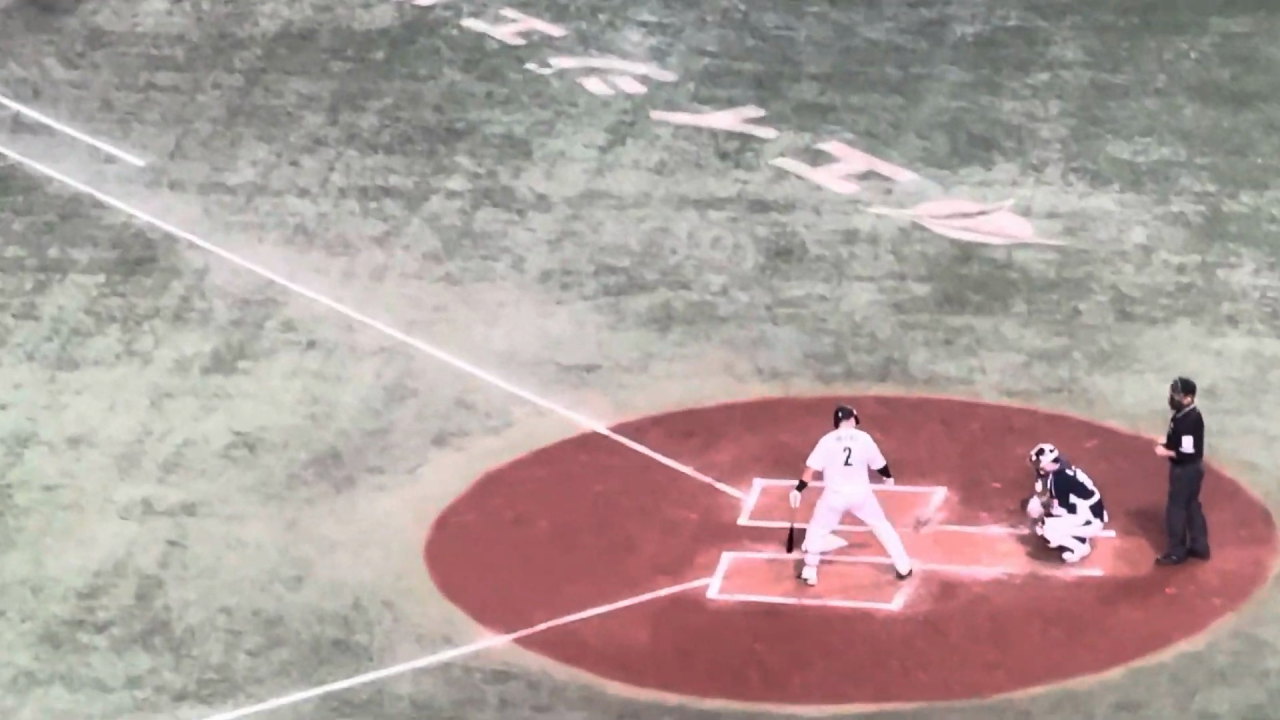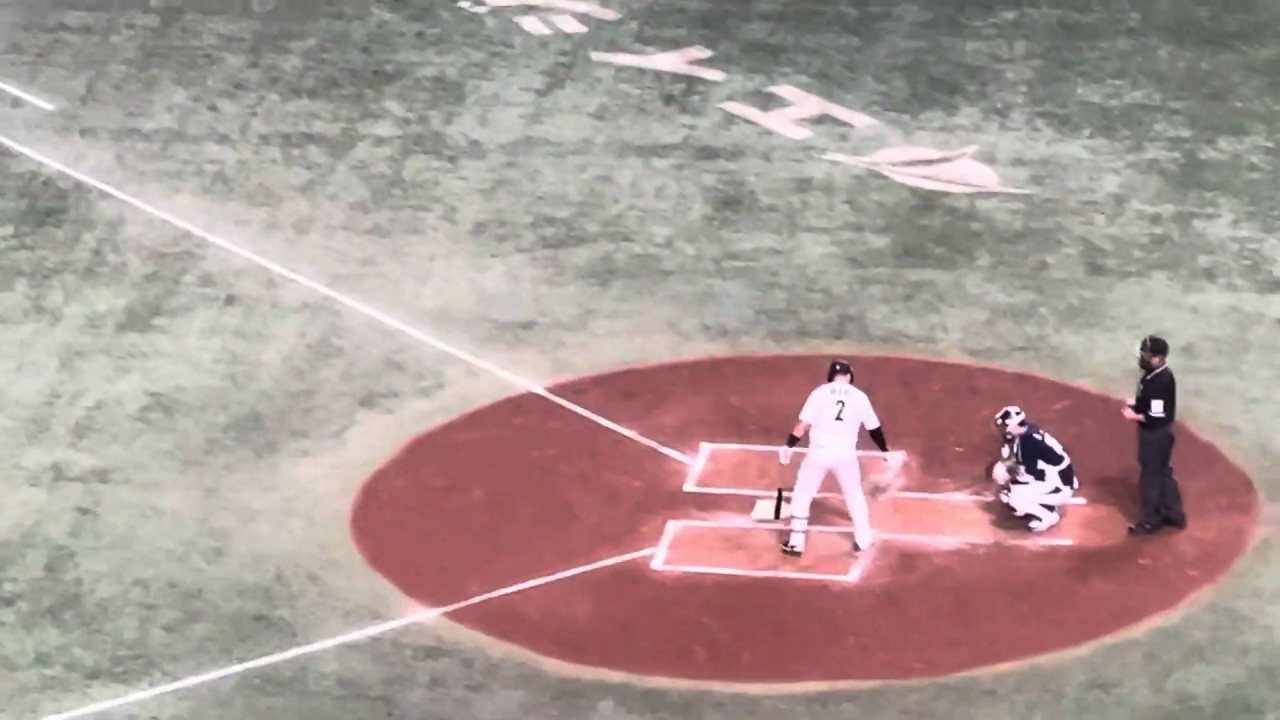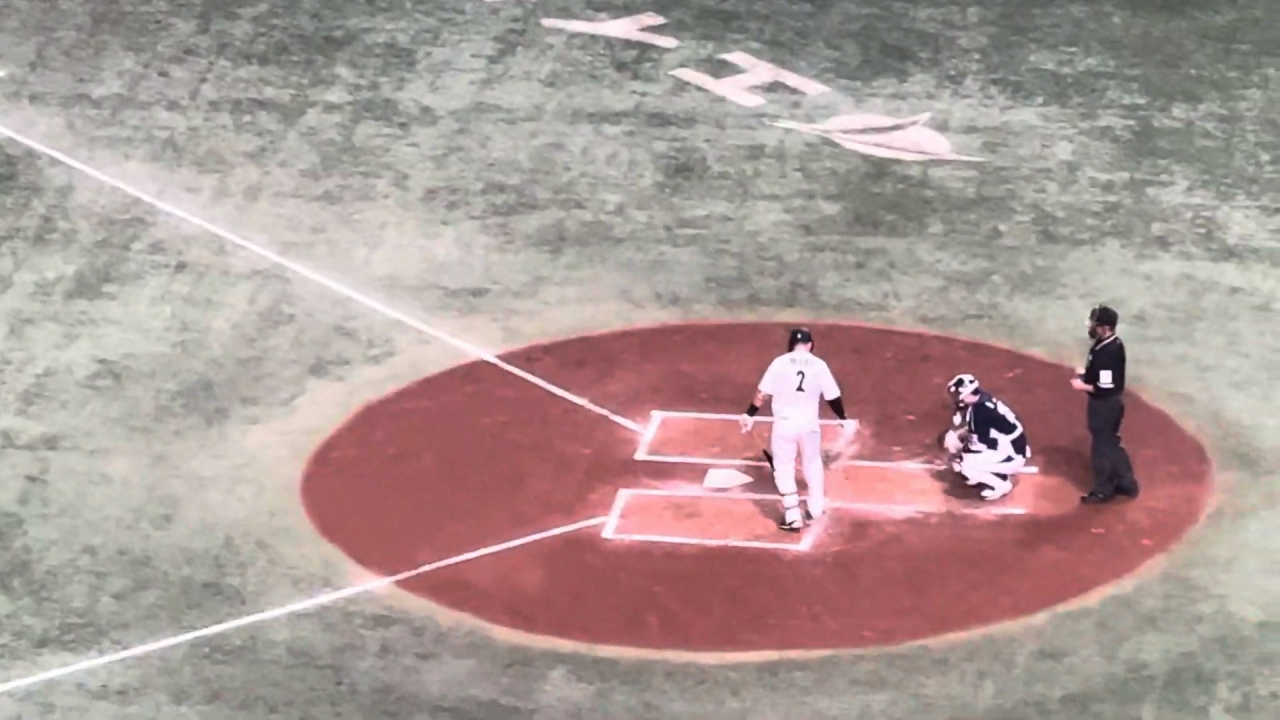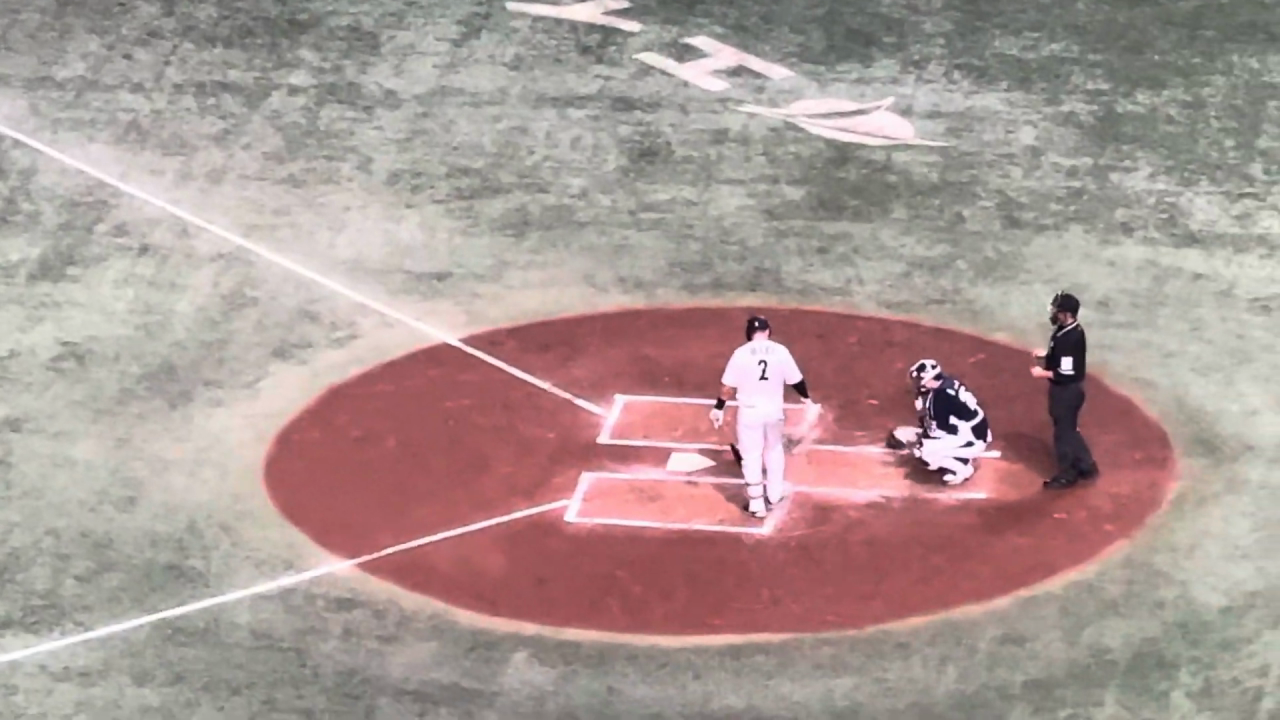
dt=0.3s
person 1, frame 1
left shoulder: (828, 440)
right shoulder: (864, 439)
left elbow: (812, 468)
right elbow: (880, 465)
left wrist: (798, 489)
right wrist: (887, 476)
left hip: (835, 495)
right hip: (861, 493)
left knee: (817, 531)
right knee: (881, 525)
left ankle: (809, 573)
right ankle: (903, 567)
person 1, frame 2
left shoulder: (820, 393)
right shoulder: (859, 396)
left elbow: (804, 423)
right elbow: (874, 427)
left wrist: (789, 445)
right wrist: (884, 450)
left hip: (819, 452)
right hip: (845, 454)
left knee: (802, 493)
right knee: (854, 494)
left ankle: (796, 542)
right ankle: (863, 540)
person 1, frame 3
left shoulder: (779, 363)
right shoulder: (819, 365)
left elbow: (763, 393)
right elbow: (833, 396)
left wrist: (750, 414)
right wrist: (843, 419)
left hip: (784, 423)
right hip: (808, 423)
left knee: (783, 468)
right knee: (813, 464)
left ankle: (793, 516)
right ankle: (815, 509)
person 1, frame 4
left shoulder: (741, 353)
right shoulder: (781, 351)
left elbow: (728, 387)
right elbow: (796, 379)
left wrist: (718, 408)
right wrist: (806, 398)
left hip: (749, 411)
right hip: (774, 410)
left knee: (751, 457)
right knee: (774, 449)
left ankle: (757, 505)
right ankle: (774, 495)
person 2, frame 1
left shoulder: (1186, 420)
right shoulder: (1190, 415)
left elbow: (1186, 452)
left wrist: (1166, 452)
right wrist: (1167, 441)
left hip: (1184, 469)
right hip: (1190, 468)
left knee: (1176, 509)
right knee: (1192, 506)
left ankle: (1176, 552)
right ankle: (1199, 547)
person 2, frame 2
left shoulder: (1157, 382)
right shoulder: (1162, 374)
left elbow: (1155, 417)
left wrist: (1134, 416)
right wrist: (1137, 403)
left hip: (1154, 434)
right hip: (1161, 432)
left knee: (1150, 477)
right knee: (1163, 473)
left ankle: (1150, 521)
right ankle: (1175, 515)
person 2, frame 3
left shoulder: (1105, 352)
right shoulder: (1113, 344)
left elbow: (1104, 387)
left wrist: (1083, 386)
right wrist: (1087, 372)
left hip: (1104, 404)
right hip: (1111, 402)
left knee: (1101, 447)
right knee: (1112, 443)
left ankle: (1103, 490)
right ankle: (1127, 483)
person 2, frame 4
left shoulder: (1067, 339)
right shoulder: (1071, 330)
left elbow: (1065, 374)
left wrist: (1043, 373)
right wrist: (1046, 355)
left hip: (1066, 391)
right hip: (1070, 389)
left knee: (1063, 432)
right knee: (1068, 429)
left ankle: (1066, 475)
right ankle: (1086, 466)
